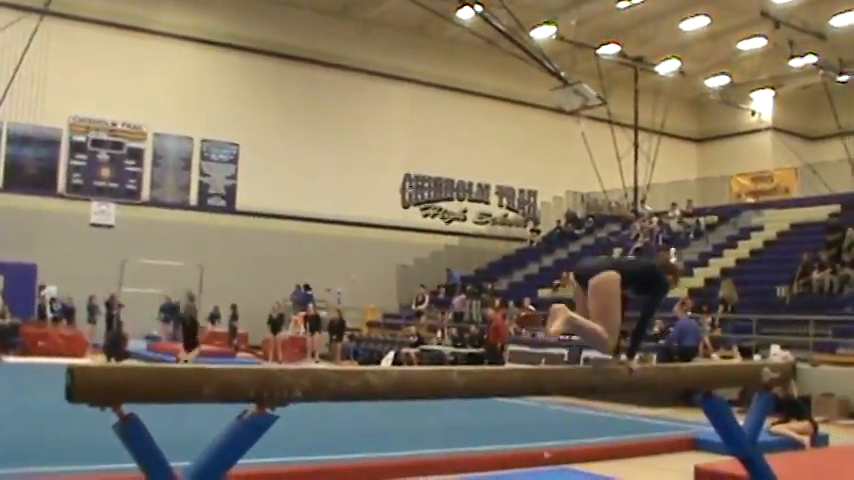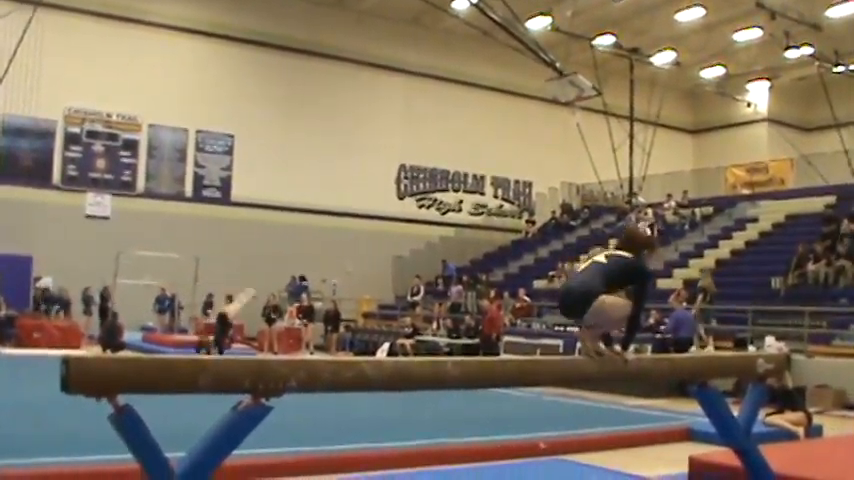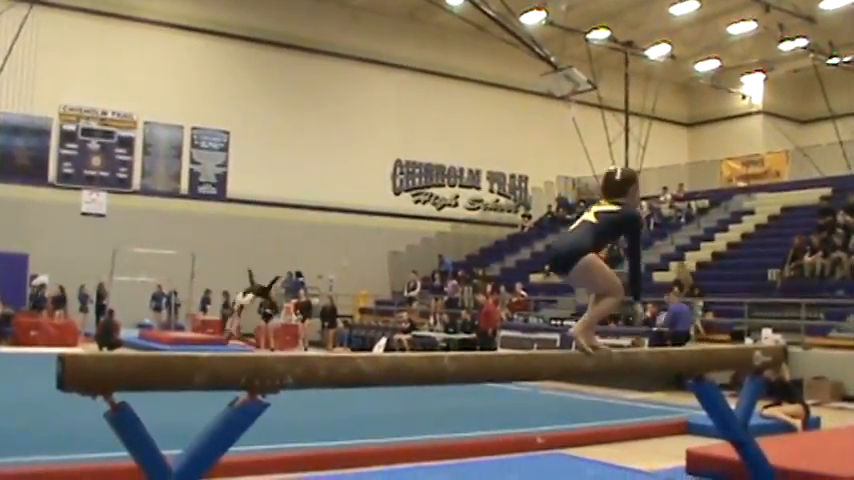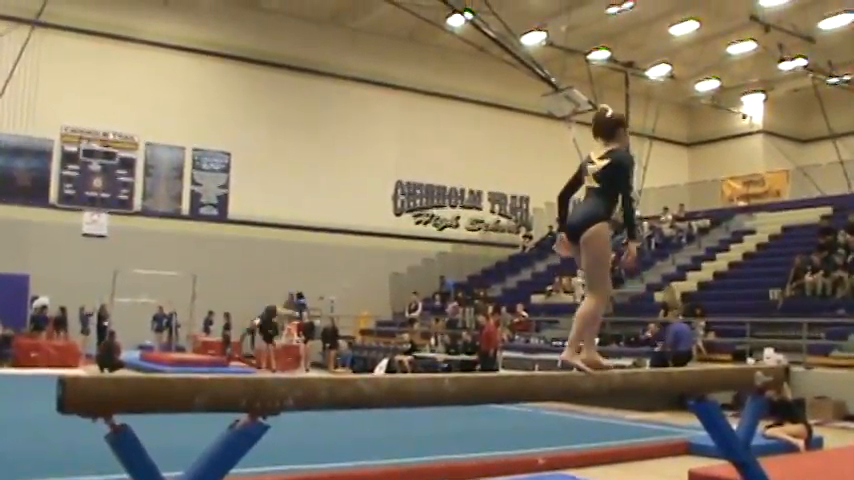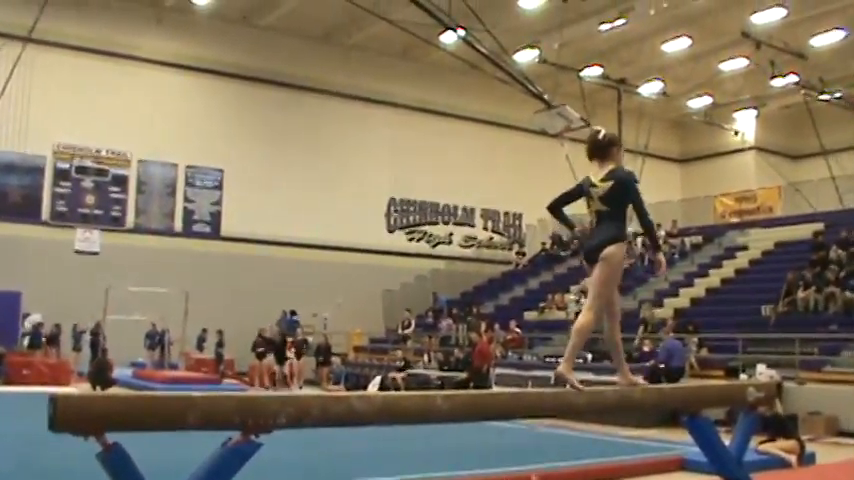
dt=0.4s
person 1, frame 1
right shoulder: (661, 281)
left elbow: (620, 312)
right elbow: (645, 319)
left wrist: (616, 353)
right wrist: (630, 356)
left hip: (584, 271)
right hip: (604, 273)
right knee: (604, 344)
right ankle: (568, 316)
person 1, frame 2
right shoulder: (640, 269)
right elbow: (637, 312)
left wrist: (609, 345)
right wrist: (624, 348)
left hip: (566, 299)
right hip: (583, 300)
left knee: (617, 300)
right knee: (632, 310)
left ankle: (594, 338)
right ankle: (589, 332)
person 1, frame 3
left shoulder: (598, 208)
right shoulder: (631, 215)
right elbow: (634, 258)
right wrist: (636, 300)
left hip: (557, 254)
right hip: (576, 254)
left knee: (604, 288)
right knee: (616, 292)
left ankle: (587, 334)
right ankle: (581, 329)
person 1, frame 4
left shoulder: (589, 160)
right shoulder: (622, 158)
left elbow: (564, 196)
right elbow: (626, 200)
left wrist: (564, 231)
right wrist: (631, 239)
left hip: (575, 222)
right hip: (595, 223)
left knee: (601, 291)
right knee: (596, 293)
left ankle: (590, 351)
right ankle: (572, 350)
person 1, frame 5
left shoulder: (587, 182)
right shoulder: (624, 177)
left elbow: (553, 206)
right elbow: (642, 215)
left wrist: (573, 227)
right wrist: (657, 249)
left hip: (590, 247)
right hip: (611, 245)
left knee: (612, 312)
right knee: (593, 309)
left ankle: (623, 373)
right ankle: (566, 364)
